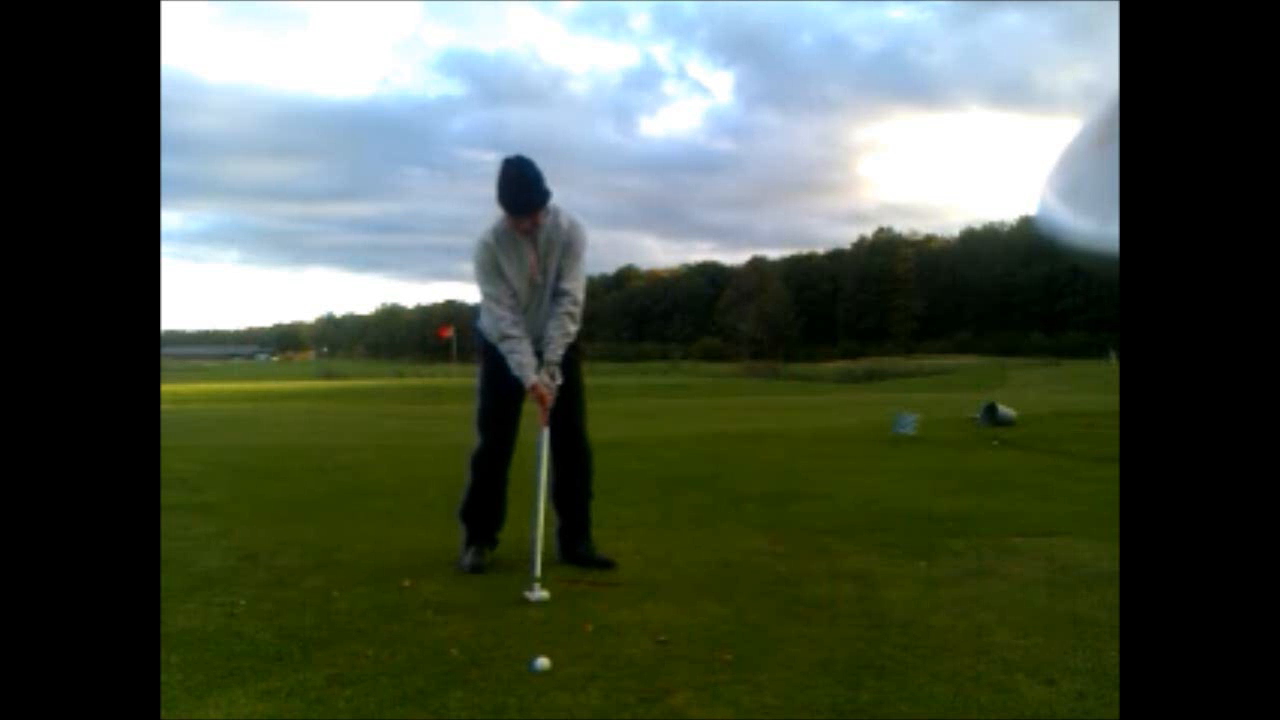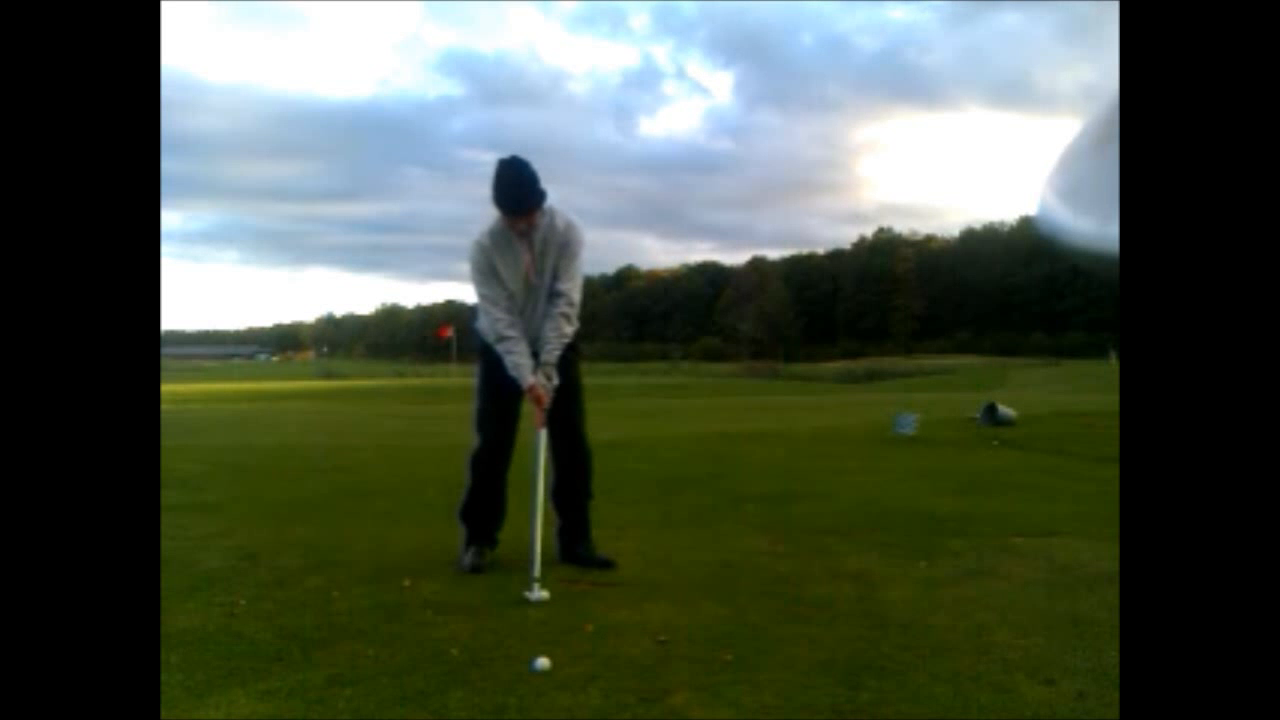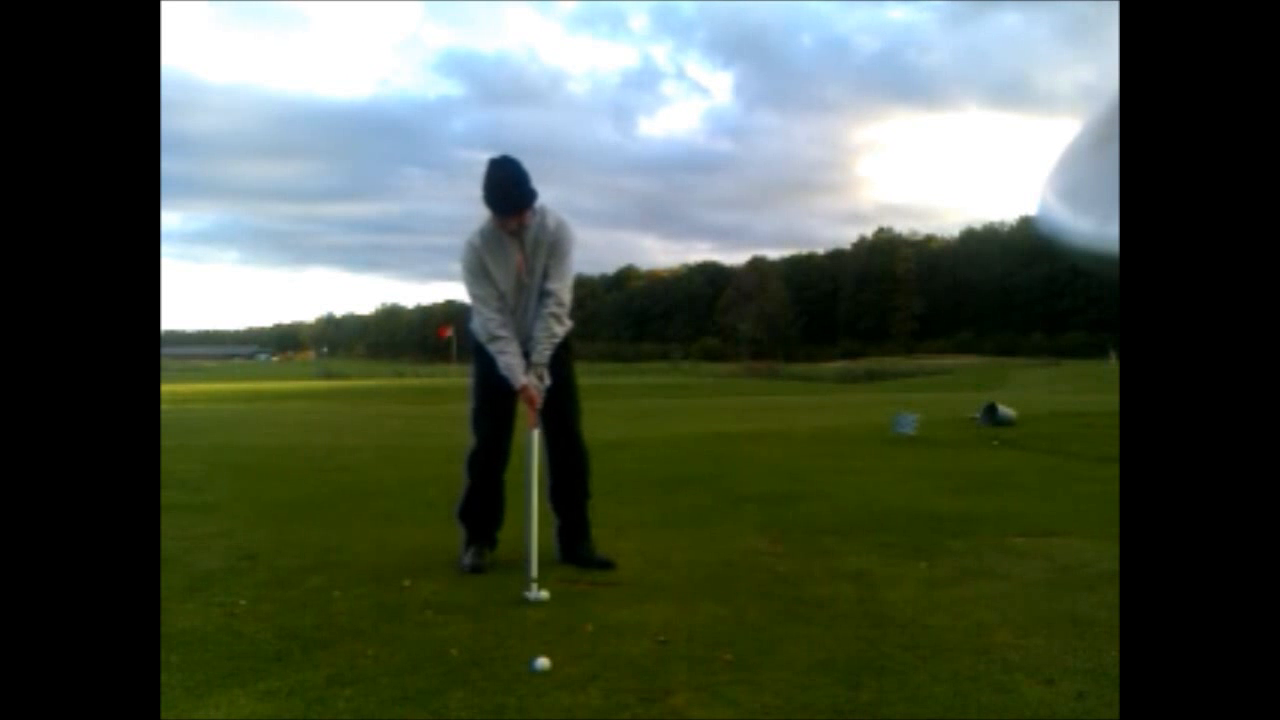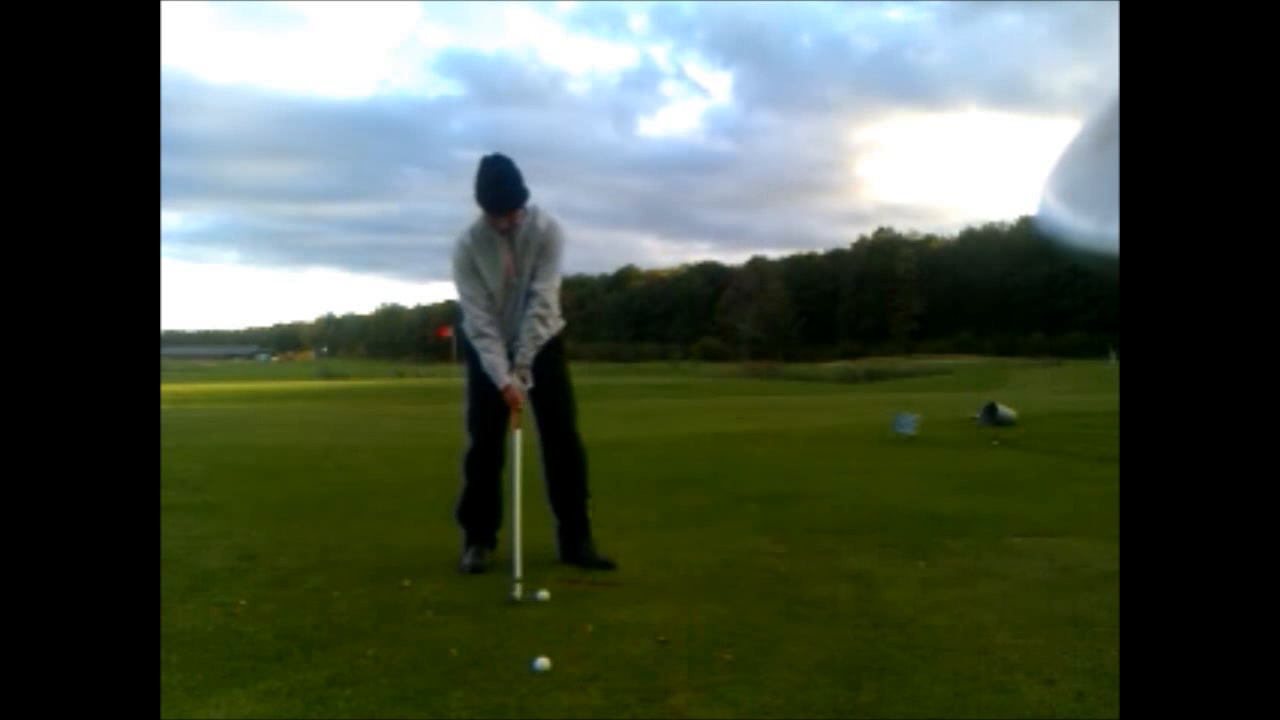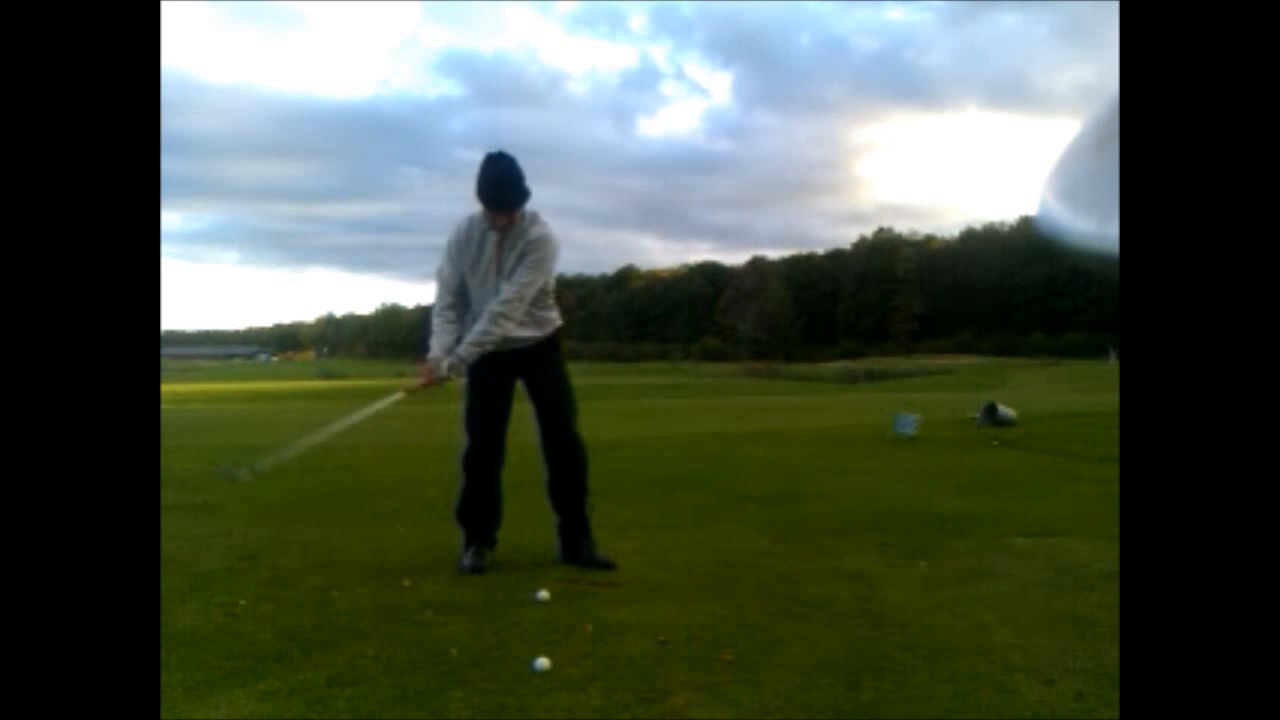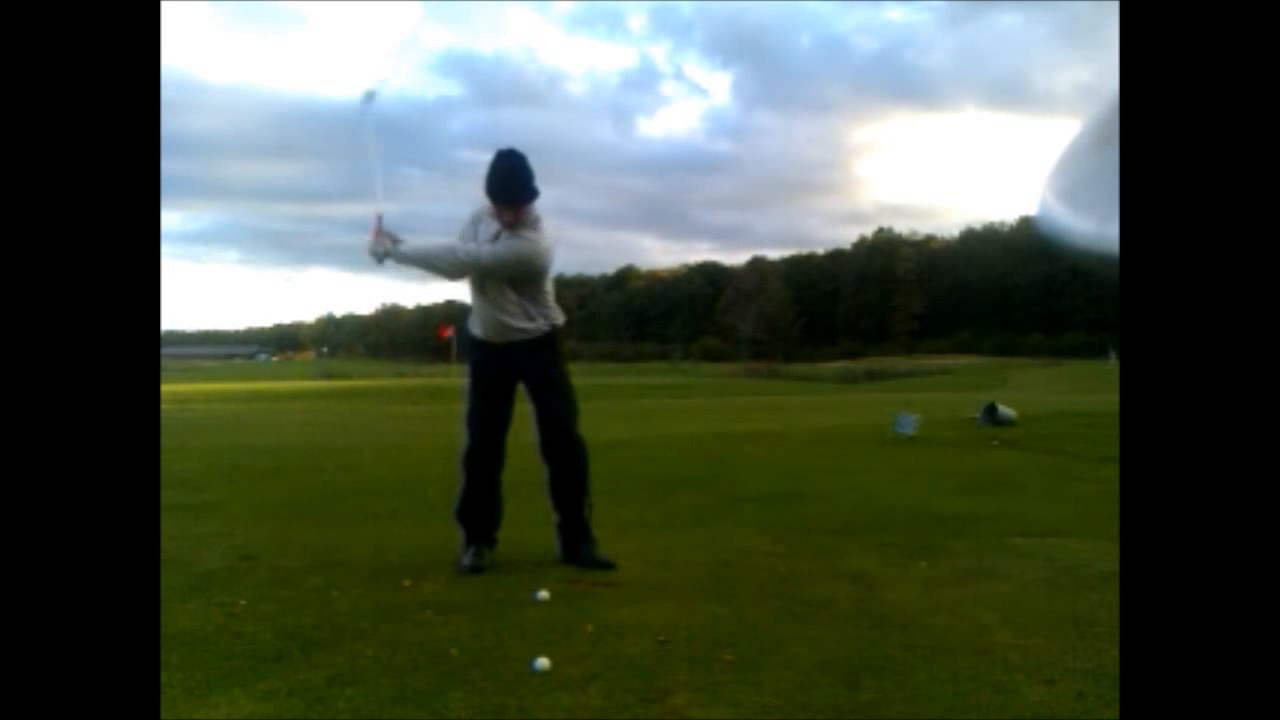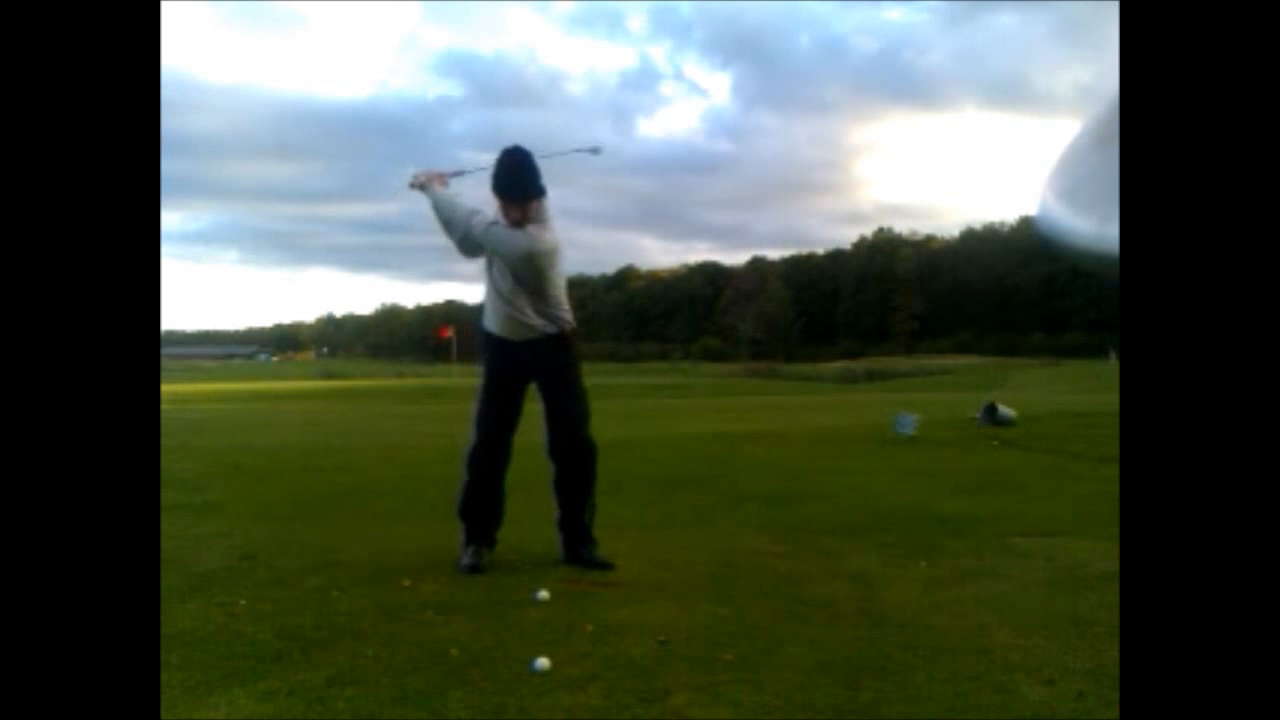
dt=0.2s
person 1, frame 1
left shoulder: (570, 231)
right shoulder: (489, 246)
left elbow: (569, 301)
right elbow: (504, 318)
left wrist: (551, 367)
right wrist: (530, 377)
left hip: (559, 345)
right hip: (503, 348)
left knee: (572, 443)
right knee: (494, 443)
left ankle: (575, 538)
right ankle: (479, 538)
person 1, frame 2
left shoulder: (566, 231)
right shoulder: (485, 247)
left elbow: (565, 302)
right elbow: (500, 320)
left wrist: (547, 369)
right wrist: (527, 379)
left hip: (556, 346)
right hip: (500, 349)
left knee: (572, 443)
right knee: (493, 444)
left ankle: (575, 539)
right ankle: (479, 538)
person 1, frame 3
left shoulder: (557, 230)
right shoulder: (476, 247)
left elbow: (555, 302)
right elbow: (492, 321)
left wrist: (538, 368)
right wrist: (518, 378)
left hip: (550, 346)
right hip: (494, 350)
left knee: (568, 443)
right knee: (489, 445)
left ankle: (575, 539)
right ankle: (478, 538)
person 1, frame 4
left shoulder: (547, 231)
right shoulder: (467, 245)
left elbow: (541, 303)
right elbow: (480, 320)
left wrist: (523, 369)
right wrist: (503, 378)
left hip: (542, 345)
right hip: (487, 349)
left knee: (564, 442)
right knee: (484, 446)
left ankle: (575, 539)
right ankle: (478, 538)
person 1, frame 5
left shoulder: (540, 240)
right shoulder: (463, 234)
left elbow: (505, 308)
right elbow: (448, 300)
left wrist: (455, 361)
right wrist: (438, 353)
left hip: (538, 343)
right hip: (477, 349)
left knee: (564, 441)
right knee: (482, 445)
left ankle: (576, 538)
right ankle: (478, 538)
person 1, frame 6
left shoulder: (531, 246)
right shoulder: (484, 218)
left elbow: (460, 260)
right elbow: (453, 257)
left wrist: (392, 249)
right wrist: (399, 245)
left hip: (539, 344)
right hip: (489, 346)
left knee: (564, 442)
right knee: (483, 447)
left ankle: (577, 538)
right ankle: (478, 538)
person 1, frame 7
left shoulder: (534, 243)
right shoulder: (504, 219)
left elbow: (470, 225)
right elbow: (470, 241)
left wrist: (434, 188)
right wrist: (439, 193)
left hip: (551, 345)
right hip: (503, 344)
left knee: (574, 442)
right knee: (489, 444)
left ankle: (577, 539)
right ankle: (478, 537)
